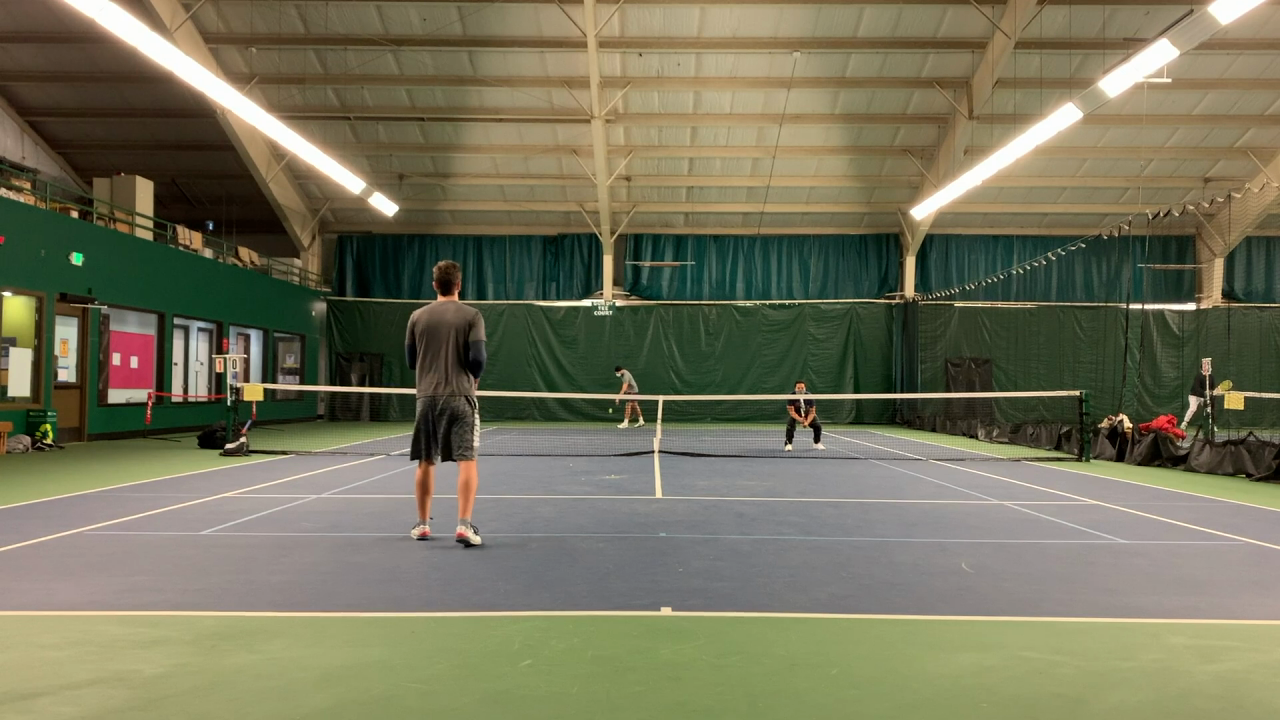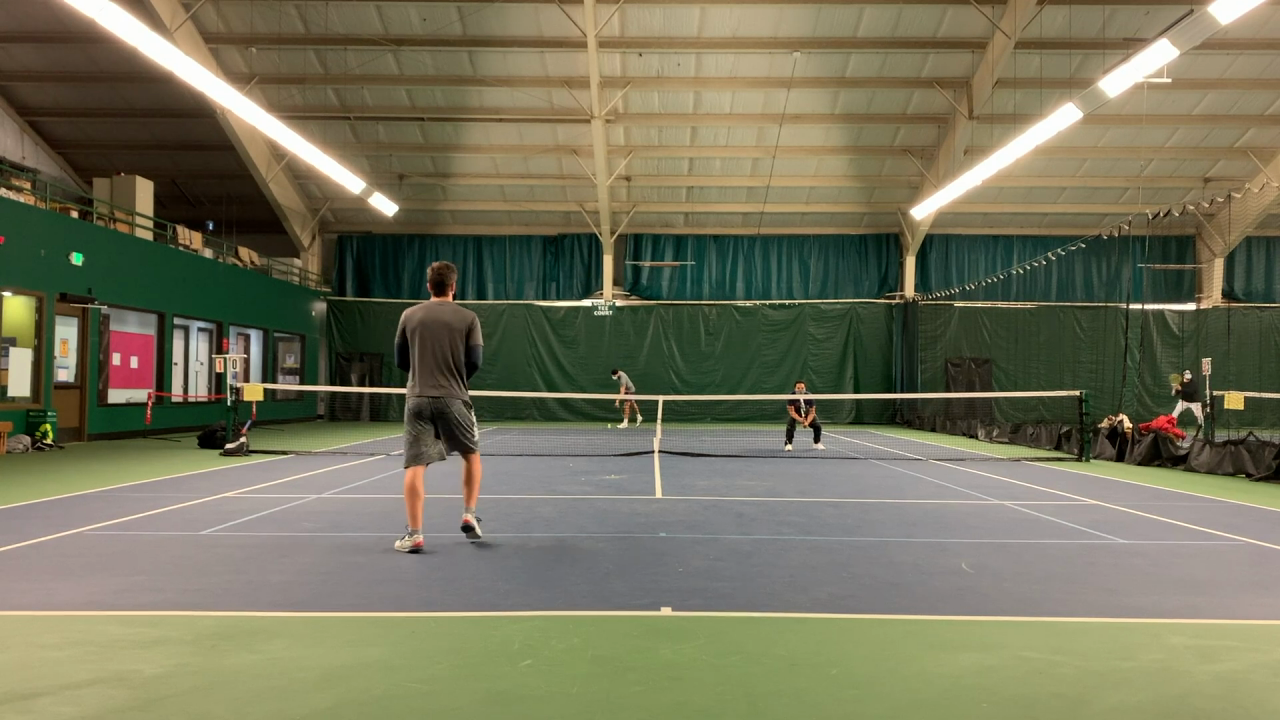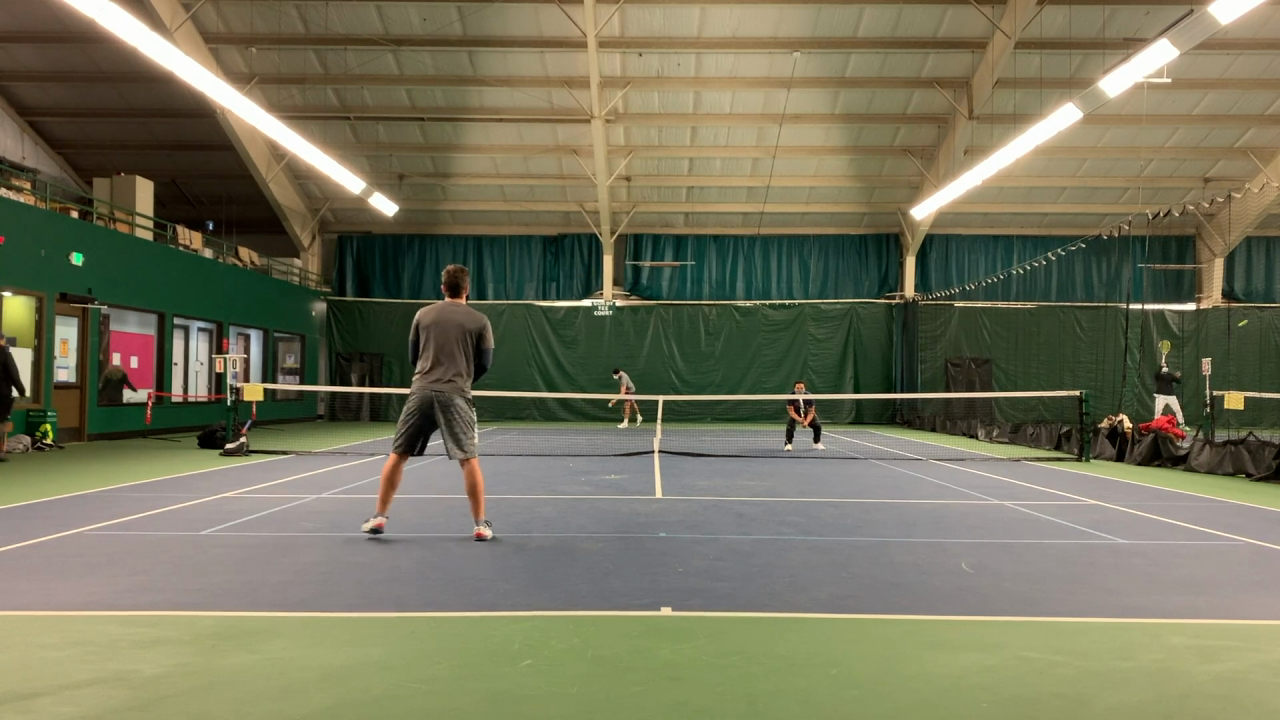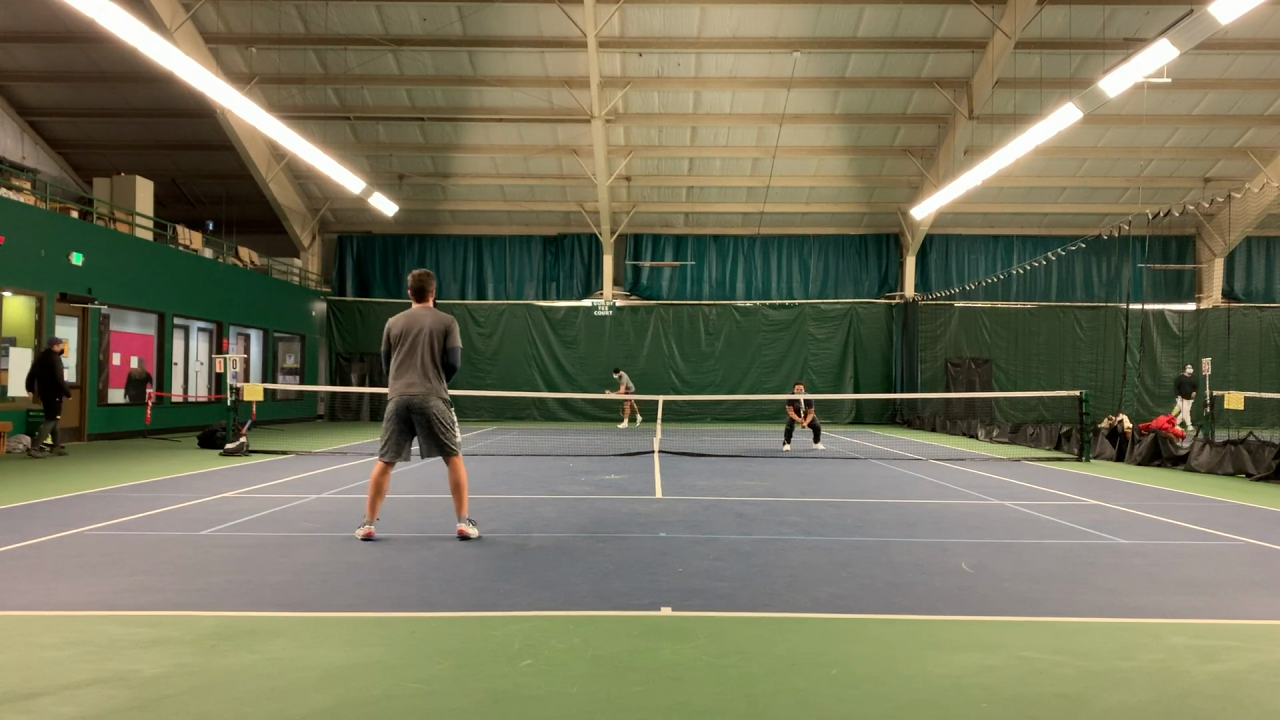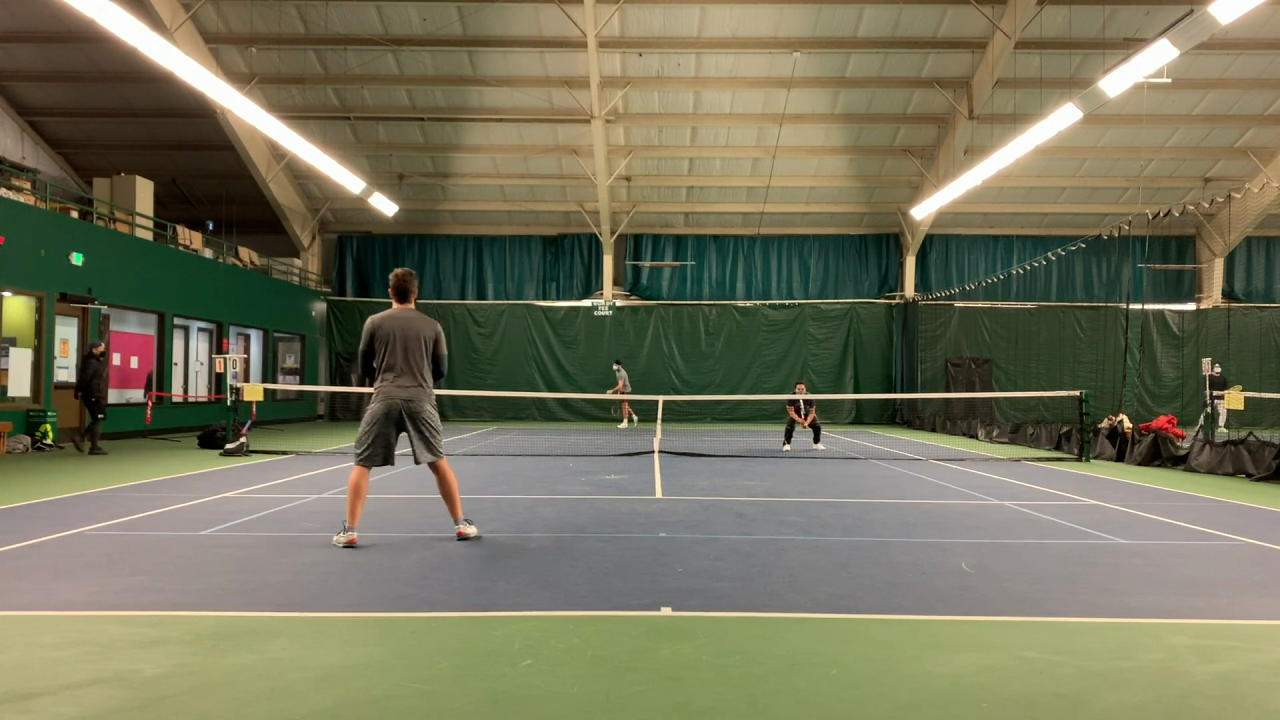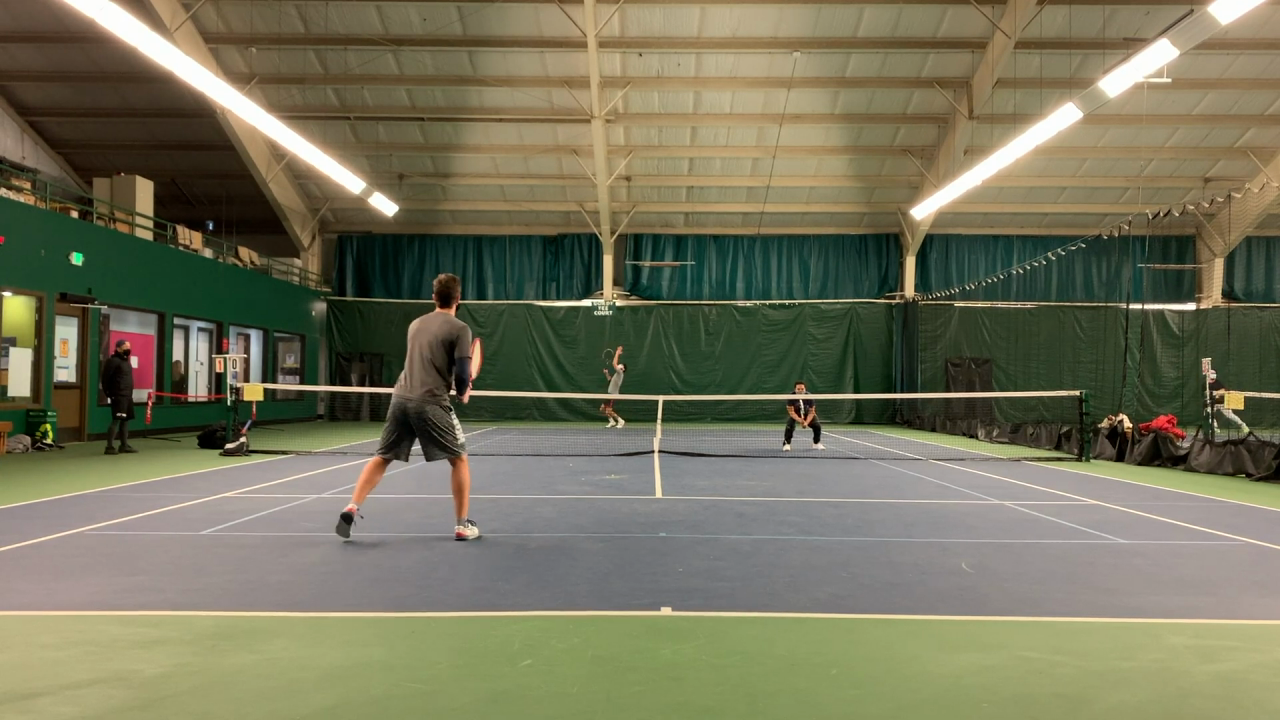
dt=0.7s
person 1, frame 1
left shoulder: (417, 317)
right shoulder: (471, 315)
left elbow: (411, 360)
right elbow: (477, 357)
right wrist: (474, 377)
left hip: (426, 397)
right hip: (459, 397)
left knee: (425, 462)
right knee: (467, 461)
left ankle: (422, 524)
right ankle: (463, 525)
person 1, frame 2
left shoulder: (409, 316)
right shoulder: (468, 318)
left elbow: (400, 360)
right elbow: (475, 361)
left hip: (418, 399)
right hip: (453, 399)
left knee: (415, 466)
right knee: (471, 455)
left ankle: (414, 533)
right ankle: (469, 514)
person 1, frame 3
left shoulder: (423, 315)
right shoulder: (479, 321)
left elbow: (413, 356)
right elbow: (484, 364)
left hip: (421, 392)
right hip: (456, 396)
left knee: (398, 454)
right knee: (469, 459)
left ankle: (379, 516)
right ankle: (481, 525)
person 1, frame 4
left shoulder: (393, 323)
right shoulder: (446, 322)
left elbow: (387, 366)
right elbow: (454, 363)
left hip: (398, 398)
right hip: (432, 398)
left knee: (385, 462)
right knee: (454, 459)
left ankle: (368, 524)
right ankle: (463, 523)
person 1, frame 5
left shoulder: (375, 322)
right shoulder: (433, 326)
left elbow: (364, 367)
right elbow: (441, 370)
left hip: (384, 401)
right hip: (421, 402)
left knee: (362, 464)
right knee: (439, 464)
left ankle: (350, 531)
right ankle: (461, 524)
person 1, frame 6
left shoulder: (416, 324)
right shoulder: (460, 329)
right elbow: (462, 374)
right wrist: (463, 392)
left hip: (401, 399)
right hip: (431, 404)
left knee: (382, 458)
right knee: (459, 460)
left ankle: (352, 508)
right ankle: (463, 524)
